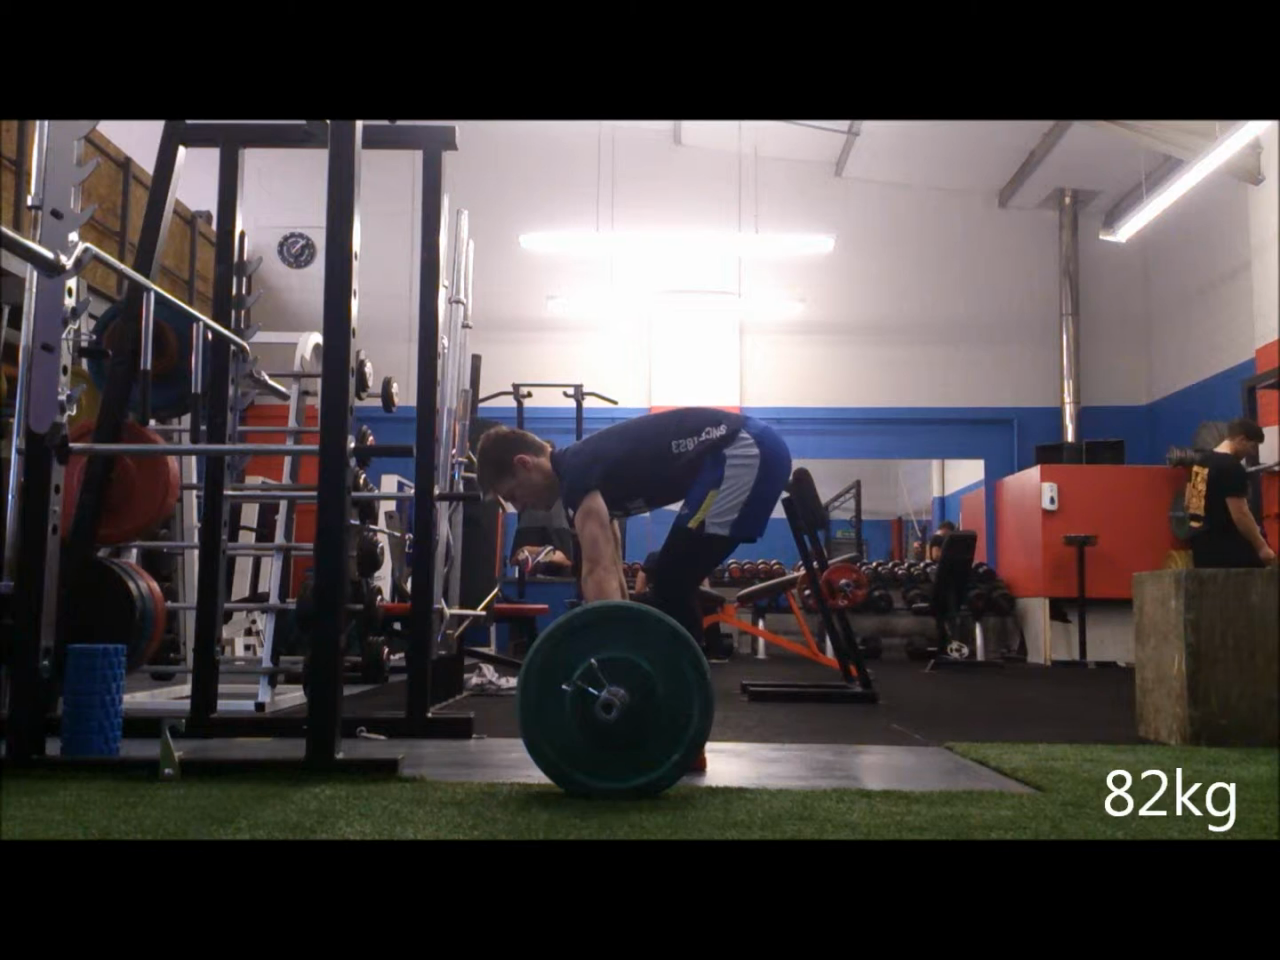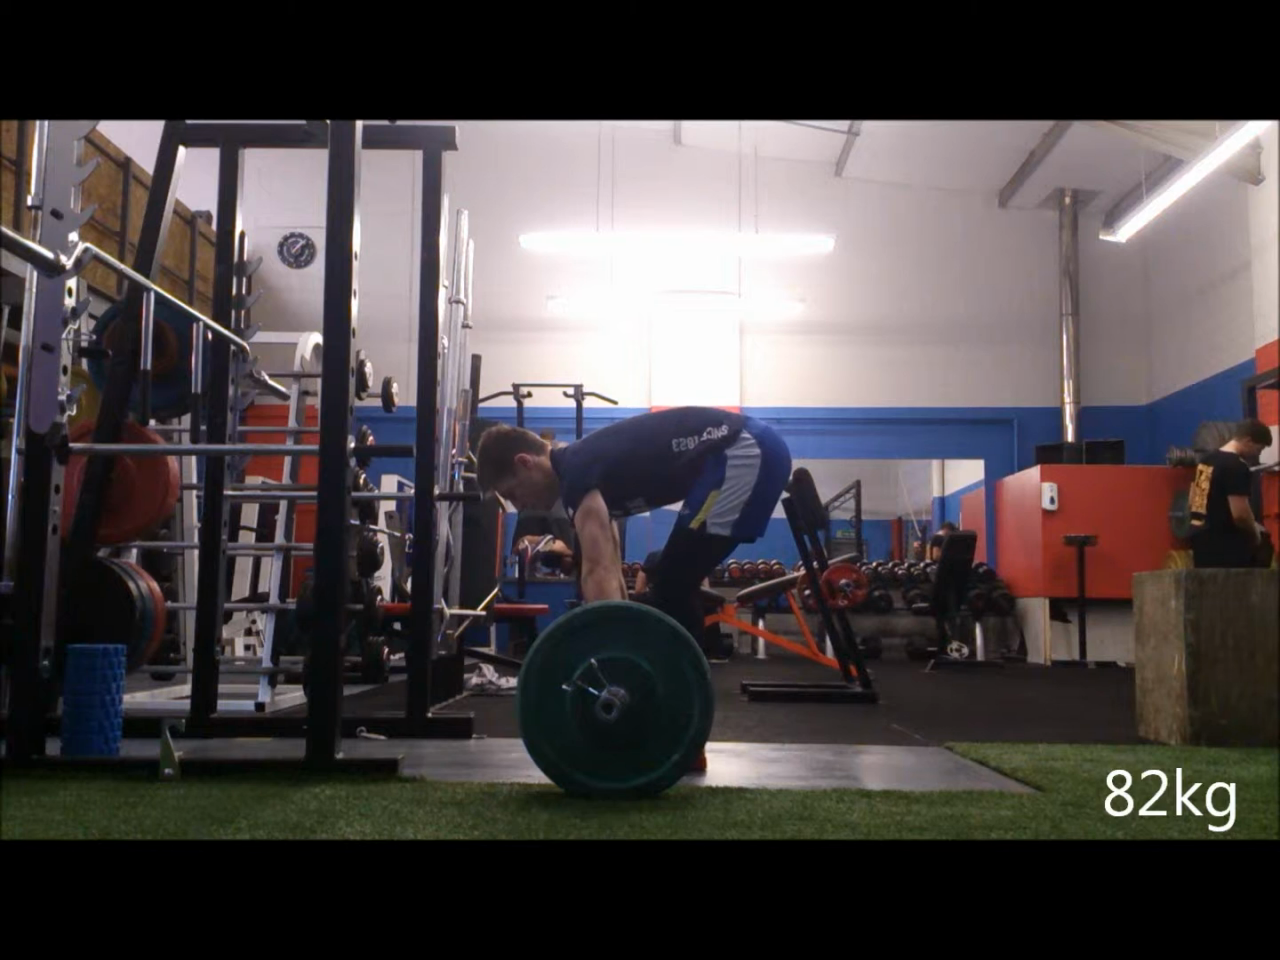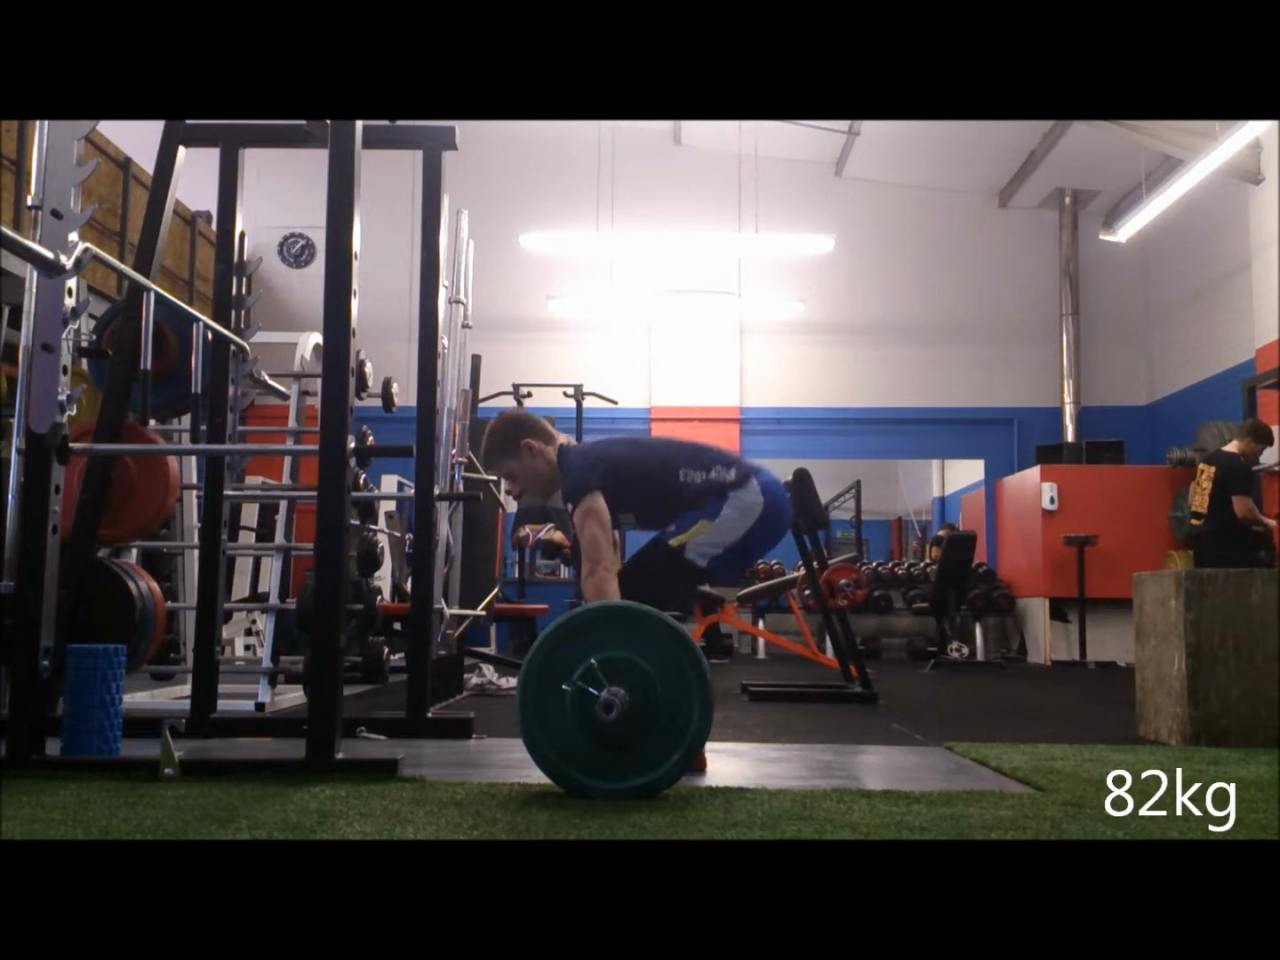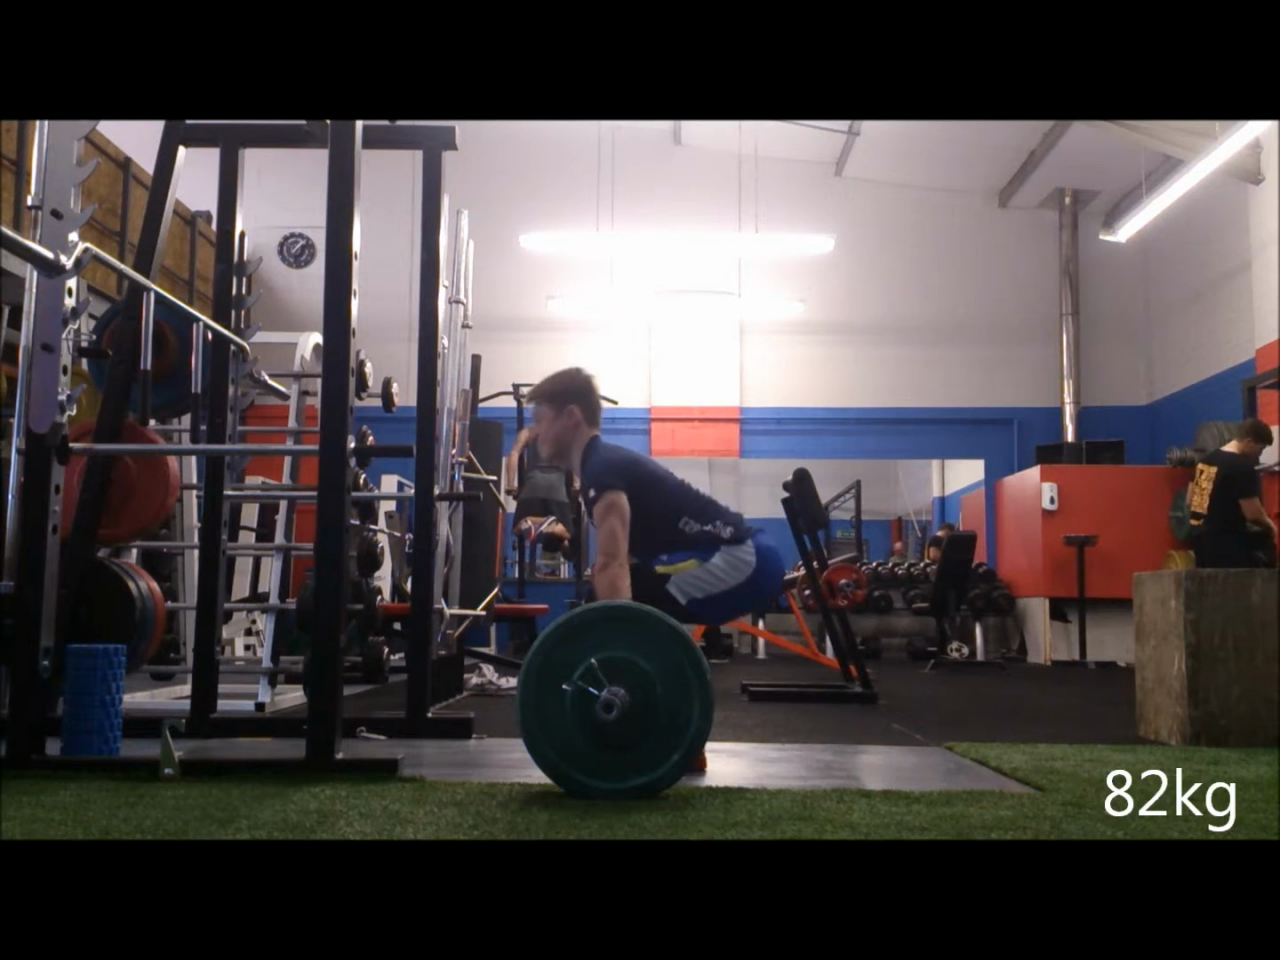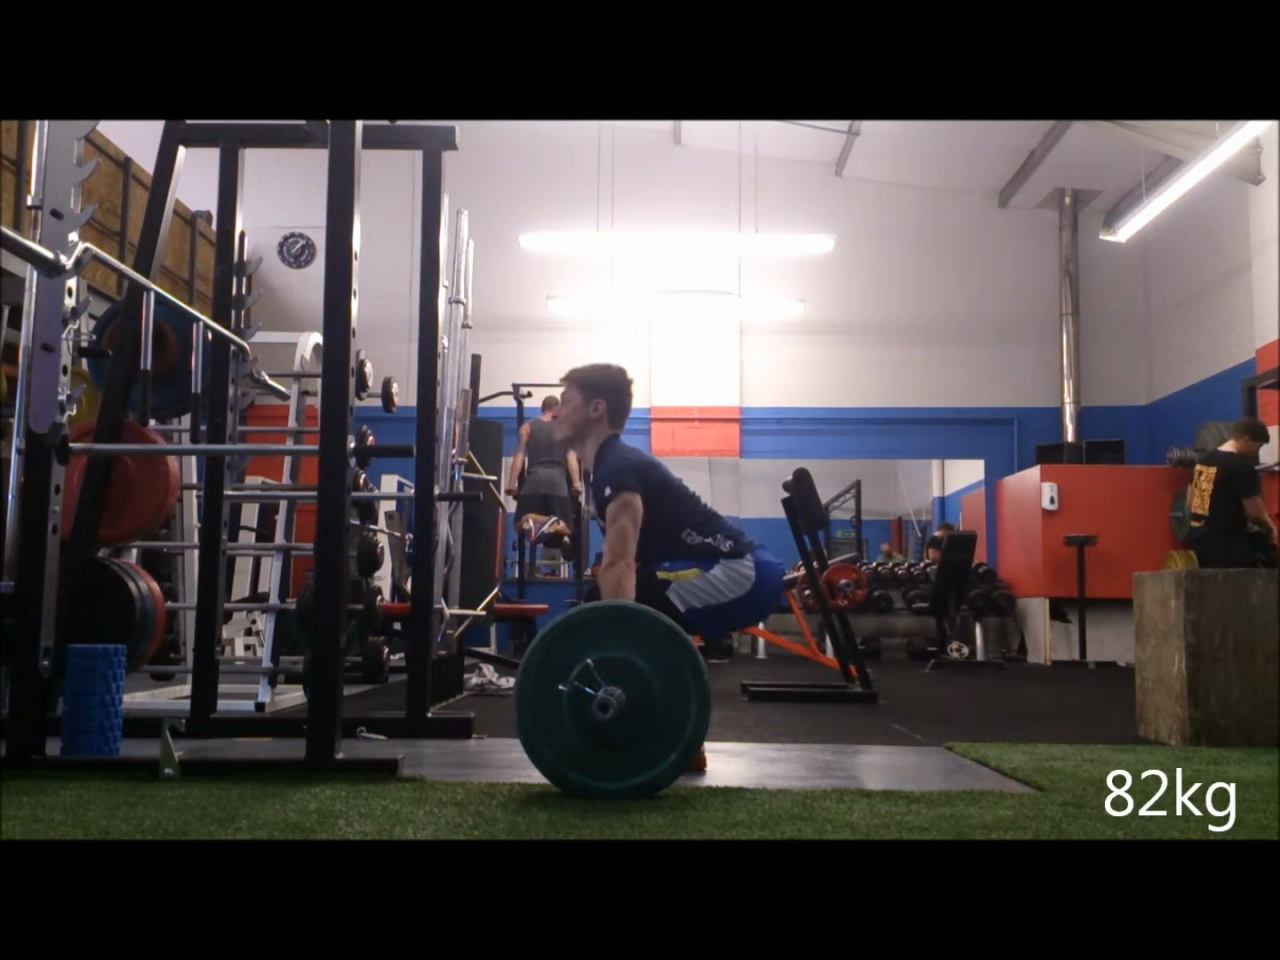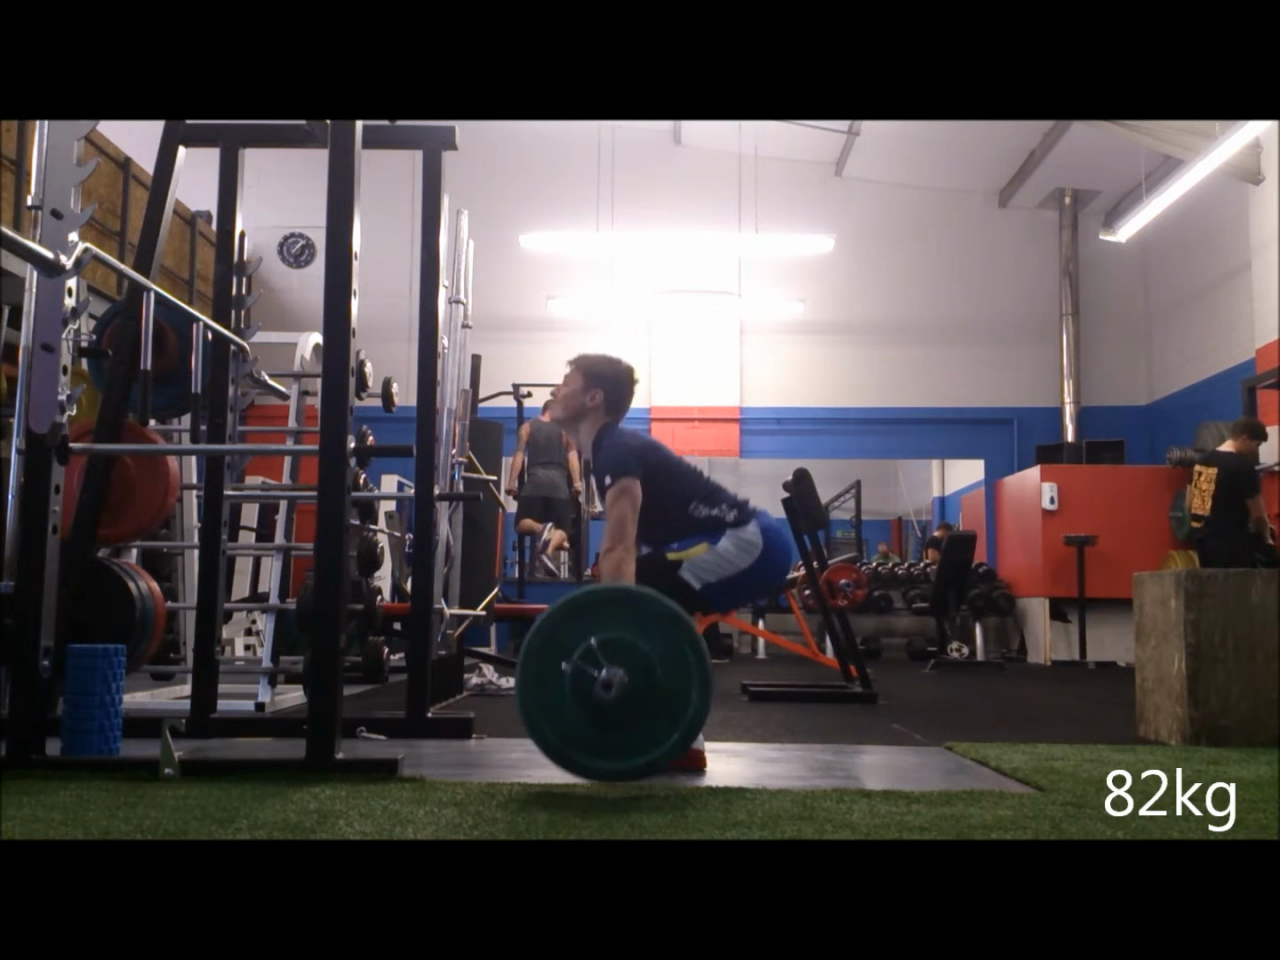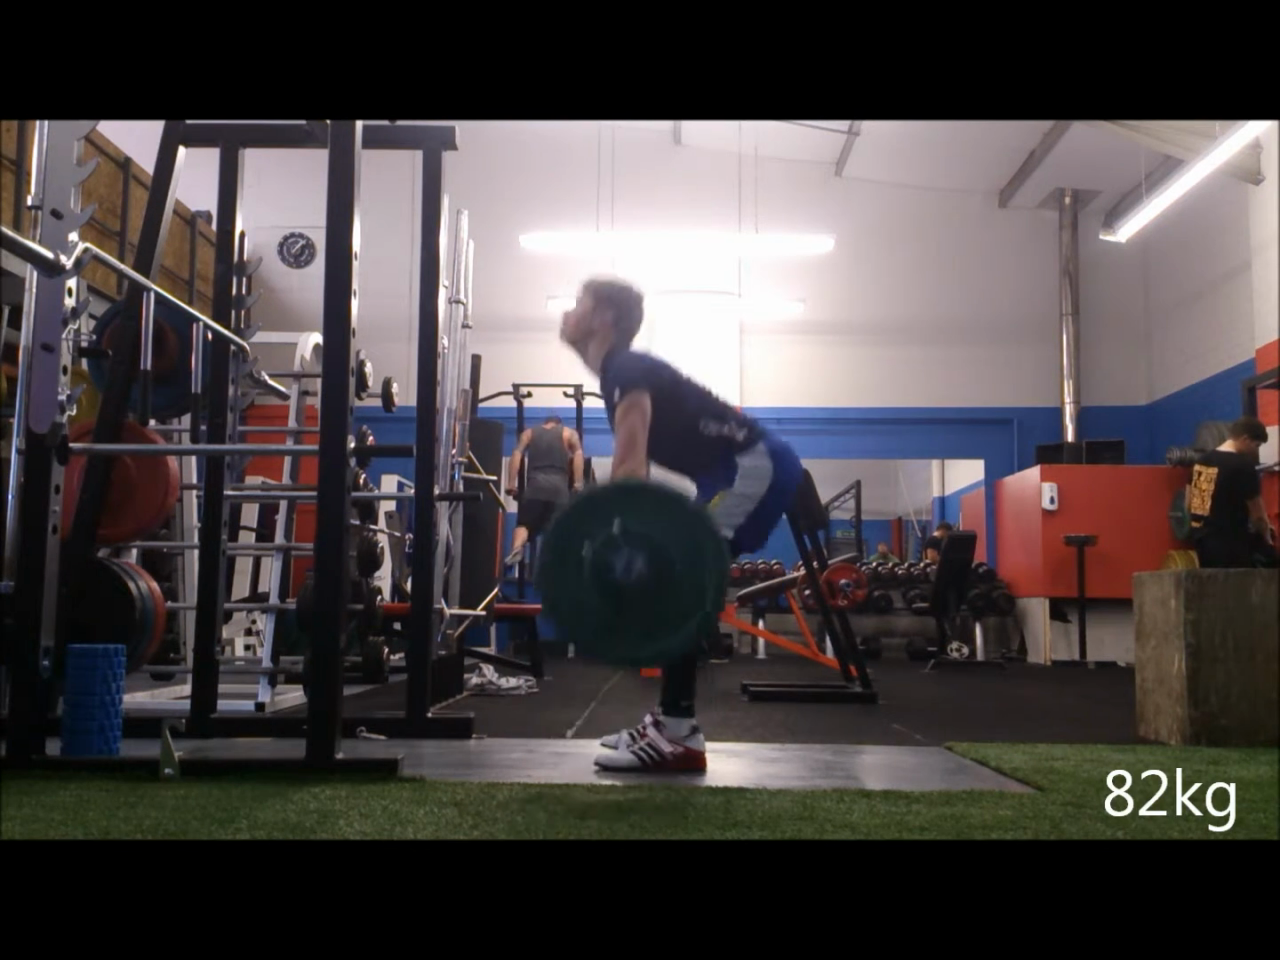
dt=0.3s
person 1, frame 1
left shoulder: (575, 471)
right shoulder: (584, 474)
left elbow: (602, 569)
right elbow: (609, 565)
left hip: (743, 453)
right hip: (749, 449)
left knee: (672, 585)
right knee: (668, 579)
person 1, frame 2
left shoulder: (576, 471)
right shoulder: (583, 464)
left elbow: (599, 571)
right elbow: (609, 569)
left hip: (745, 454)
right hip: (752, 451)
left knee: (674, 583)
right knee: (673, 583)
person 1, frame 3
left shoulder: (580, 472)
right shoulder: (588, 467)
left elbow: (598, 572)
right elbow: (606, 569)
left hip: (747, 498)
right hip: (754, 496)
left knee: (637, 591)
right knee: (642, 591)
person 1, frame 4
left shoulder: (601, 468)
right shoulder: (607, 464)
left elbow: (612, 567)
right elbow: (617, 563)
left hip: (742, 562)
right hip: (743, 559)
person 1, frame 5
left shoulder: (616, 468)
right shoulder: (617, 464)
left elbow: (618, 567)
right elbow: (624, 565)
left hip: (741, 574)
right hip: (742, 572)
person 1, frame 6
left shoulder: (615, 452)
right shoulder: (616, 448)
left elbow: (619, 551)
right elbow: (622, 548)
left hip: (748, 541)
right hip: (750, 541)
person 1, frame 7
left shoulder: (626, 370)
right shoulder: (625, 370)
left elbow: (630, 464)
right elbow: (632, 465)
left hip: (755, 468)
right hip: (752, 469)
left ankle: (678, 736)
right ankle: (672, 721)
